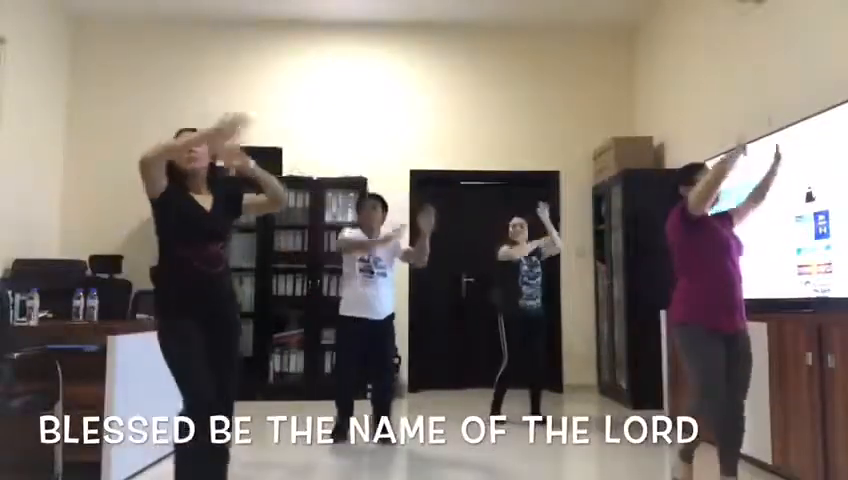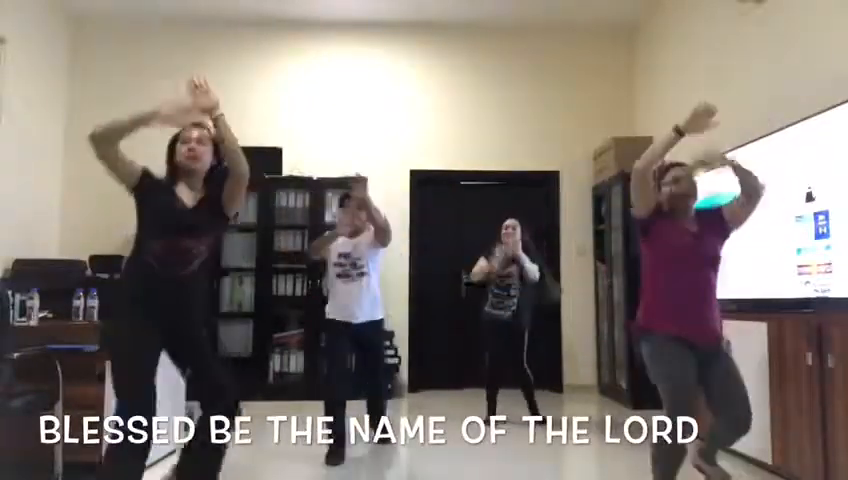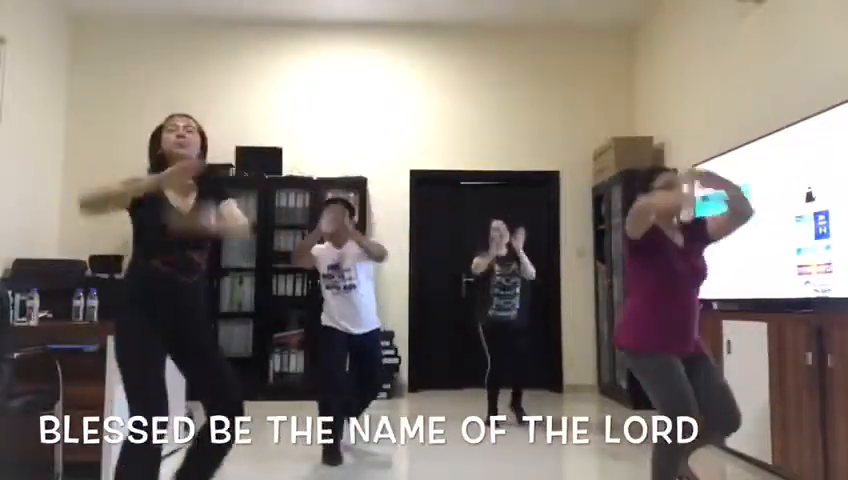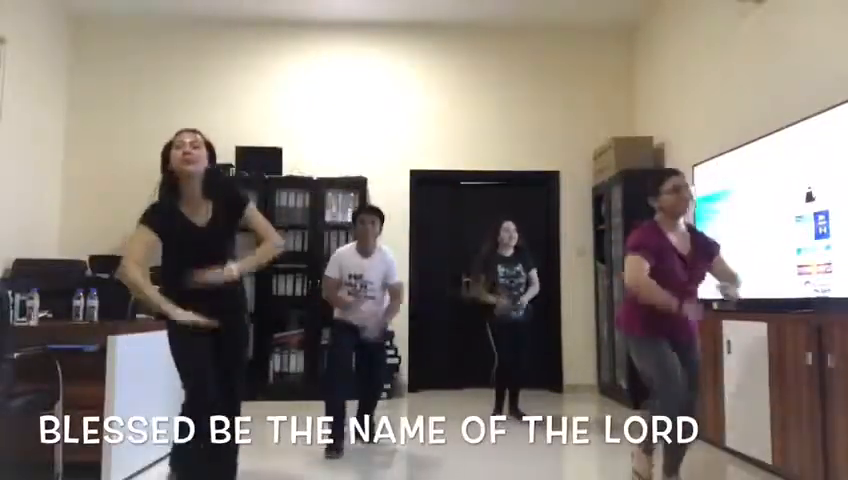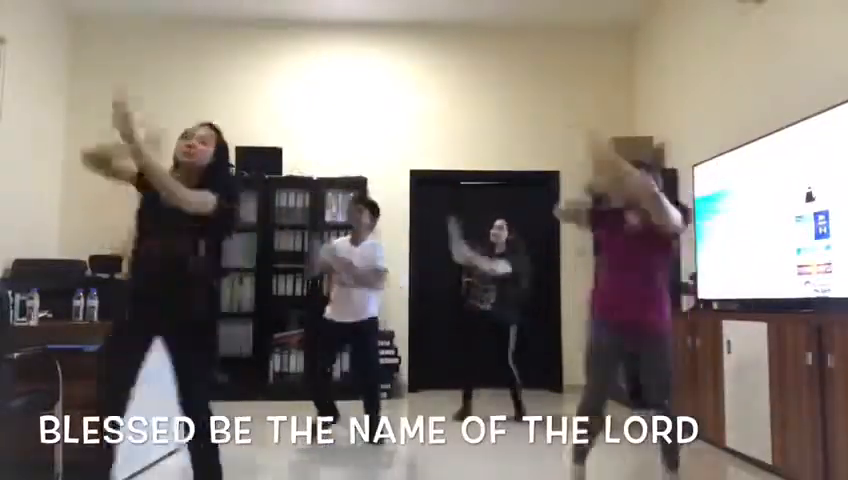
dt=0.5s
person 1, frame 1
left shoulder: (228, 198)
right shoulder: (167, 193)
left elbow: (279, 202)
right elbow: (150, 159)
left wrist: (251, 169)
right wrist: (216, 128)
left hip: (220, 309)
right hip: (177, 311)
left knee: (222, 402)
right knee: (200, 399)
person 1, frame 2
left shoulder: (221, 202)
right shoulder: (151, 189)
left elbow: (241, 171)
right elbow: (100, 141)
left wrist: (215, 116)
right wrist: (153, 115)
left hip: (186, 316)
right hip: (135, 314)
left knee: (223, 404)
right knee: (134, 419)
person 1, frame 3
left shoulder: (214, 196)
right shoulder: (142, 192)
left elbow: (240, 226)
right elbow: (88, 202)
left wrist: (206, 220)
right wrist: (155, 181)
left hip: (191, 315)
right hip: (141, 316)
left knee: (228, 407)
right knee: (149, 415)
person 1, frame 4
left shoulder: (230, 200)
right shoulder: (160, 213)
left elbow: (274, 242)
right elbow: (129, 269)
left wrist: (235, 269)
right wrist: (171, 310)
left hip: (229, 312)
right hip: (186, 317)
left knee: (229, 401)
right knee: (202, 394)
person 1, frame 5
left shoulder: (210, 196)
right shoulder: (152, 183)
left elbow: (174, 195)
right elbow: (93, 160)
left wrist: (137, 143)
right wrist: (125, 146)
left hip: (186, 307)
right hip: (140, 302)
left knee: (195, 400)
right knee: (110, 397)
person 2, frame 1
left shoulder: (720, 219)
right shoulder: (684, 217)
left elbow: (754, 197)
right elbow: (718, 170)
left wrist: (774, 165)
right wrist: (735, 153)
left hip: (732, 325)
right hip: (694, 324)
left knee: (734, 407)
right knee: (711, 399)
person 2, frame 2
left shoulder: (714, 223)
right shoulder: (652, 223)
left elbow: (755, 192)
right elbow: (640, 171)
left wrist: (729, 163)
right wrist: (682, 131)
left hip: (708, 337)
right hip: (664, 335)
left knee: (738, 417)
right knee: (680, 422)
person 2, frame 3
left shoulder: (694, 232)
right shoulder: (641, 232)
left elbow: (740, 214)
right elbow: (644, 207)
left wrist: (724, 185)
right wrist: (683, 190)
left hip: (686, 344)
right hip: (646, 346)
left knee: (727, 419)
person 2, frame 4
left shoulder: (701, 242)
right shoulder: (644, 238)
left elbow: (733, 280)
right elbow: (634, 281)
left wrist: (730, 289)
right wrist: (679, 305)
left hip: (681, 332)
right hip: (644, 331)
left knee: (687, 406)
right knee: (671, 390)
right ankle: (643, 451)
person 2, frame 5
left shoulder: (667, 220)
right shoulder: (607, 217)
left elbow: (656, 199)
right elbow: (562, 213)
left wrist: (617, 164)
right wrist: (591, 191)
left hip: (651, 324)
right hip: (608, 321)
left knee: (662, 400)
right knee: (595, 395)
person 3, frame 1
left shoulder: (392, 242)
right shoulder: (349, 235)
left elbow: (420, 259)
right elbow: (345, 247)
left wrist: (425, 233)
right wrist: (380, 240)
left hip: (382, 319)
right hip: (351, 318)
left knee: (383, 377)
right knee: (345, 375)
left ankle: (380, 427)
right ankle: (342, 425)
person 3, frame 2
left shoulder: (373, 239)
right shoulder: (332, 241)
left elbow: (386, 232)
right elbow: (313, 253)
left wrist: (365, 199)
right wrist: (335, 232)
left hip: (371, 321)
right hip: (338, 321)
left knee: (377, 379)
right knee: (336, 382)
left ankle: (378, 426)
right ankle: (337, 443)
person 3, frame 3
left shoulder: (362, 244)
right shoulder: (319, 249)
left elbow: (381, 255)
right elbow: (298, 259)
left wrist: (352, 234)
right wrist: (318, 233)
left hip: (367, 329)
right hip: (333, 329)
left knee: (371, 384)
right knee: (331, 385)
left ankle: (343, 417)
right ankle: (331, 444)
person 3, frame 4
left shoulder: (387, 258)
right shoulder: (341, 255)
left elbow: (397, 297)
right elbow: (328, 290)
left wrist: (380, 324)
right wrist: (345, 304)
left hip: (375, 326)
right hip: (344, 322)
left knee: (374, 380)
right knee: (337, 376)
left ankle: (365, 426)
right ankle: (335, 435)
person 3, frame 5
left shoulder: (377, 248)
right shoulder: (335, 246)
left elbow: (377, 282)
right elbow: (318, 268)
left wrist: (345, 269)
right wrist: (323, 265)
left hip: (364, 320)
right hip: (333, 318)
left knee: (368, 375)
right knee: (316, 370)
left ankle: (373, 426)
right ankle: (328, 414)
person 4, frame 1
left shoulder: (536, 251)
right shoulder: (505, 249)
left elbow: (558, 247)
right elbow: (520, 253)
left wrist: (546, 221)
right wrist: (541, 240)
left hip: (536, 316)
right hip: (512, 315)
left knee: (538, 362)
right knee: (511, 361)
left ankle: (535, 411)
right ankle: (495, 410)
person 4, frame 2
left shoulder: (527, 256)
right shoulder: (491, 255)
left elbow: (535, 276)
right elbow: (475, 275)
left wrist: (519, 254)
right wrist: (493, 264)
left hip: (517, 321)
right hip: (492, 320)
left knee: (520, 363)
right knee: (494, 364)
left ankle: (534, 410)
right ankle: (491, 412)
person 4, frame 3
left shoulder: (516, 257)
right shoulder: (483, 257)
left elbow: (531, 275)
right elbow: (477, 269)
left wrist: (519, 250)
right wrist: (494, 251)
left hip: (516, 321)
right hip: (491, 321)
left knee: (519, 362)
right knee: (495, 363)
left ankle: (516, 402)
right ankle: (492, 412)
person 4, frame 4
left shoulder: (524, 257)
right shoulder: (488, 259)
left elbow: (536, 285)
right elbow: (479, 291)
left wrist: (526, 297)
right wrist: (495, 300)
left hip: (522, 319)
right hip: (498, 319)
left knee: (520, 361)
right knee: (503, 359)
left ankle: (514, 405)
right ankle: (498, 408)
person 4, frame 5
left shoulder: (512, 257)
right shoulder: (485, 253)
left elbow: (495, 269)
right elbow: (460, 258)
left wrist: (470, 256)
right wrist: (455, 237)
left hip: (504, 316)
right hip: (478, 313)
left knee: (508, 359)
right knee: (471, 357)
left ankle: (519, 406)
right ankle: (466, 404)
